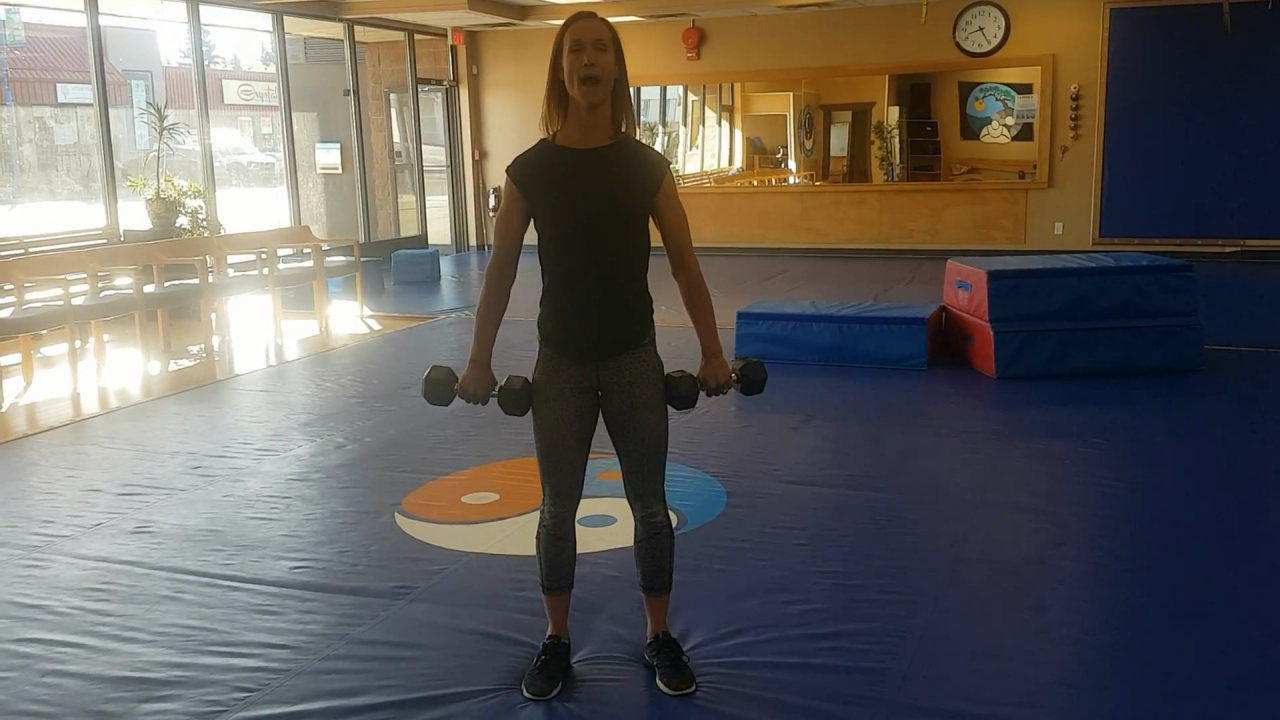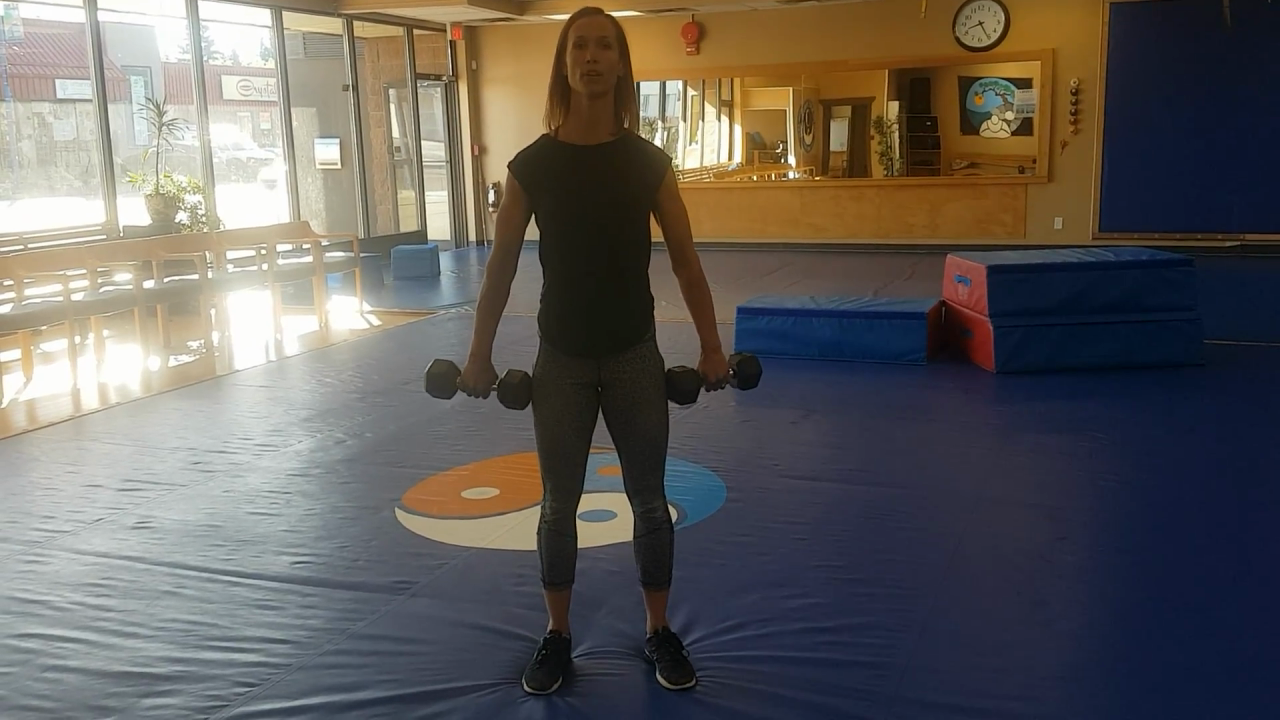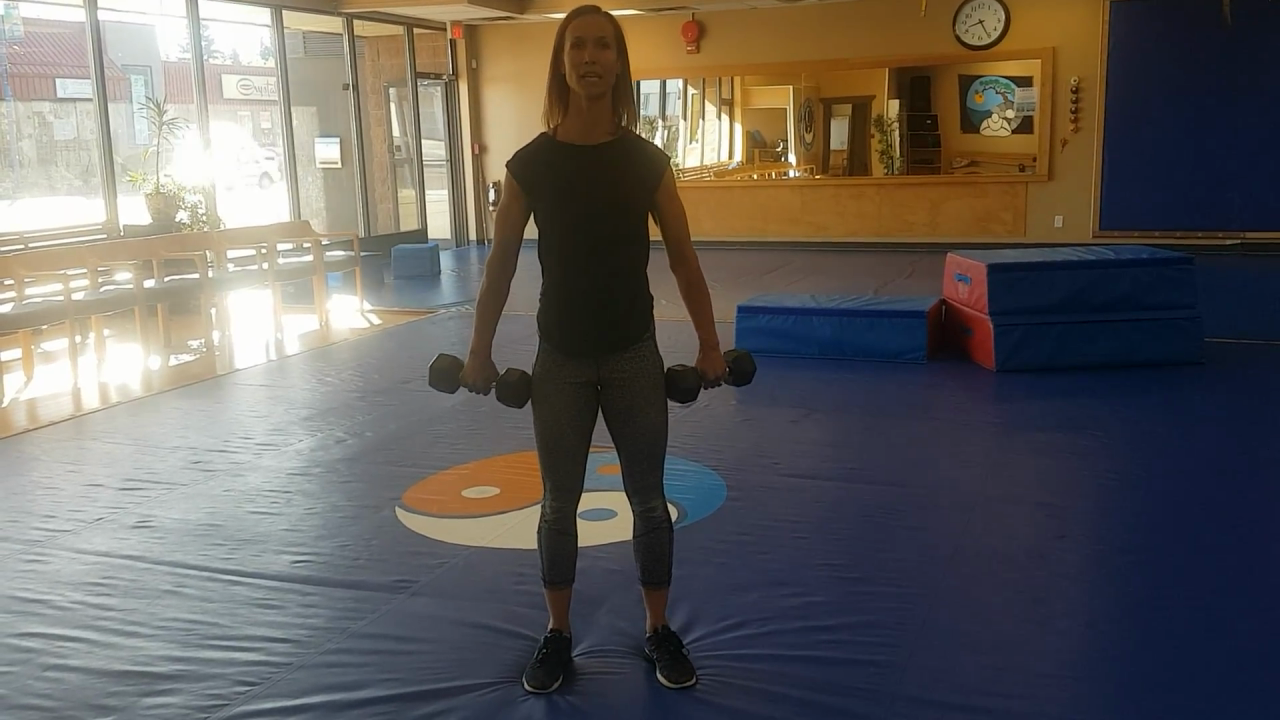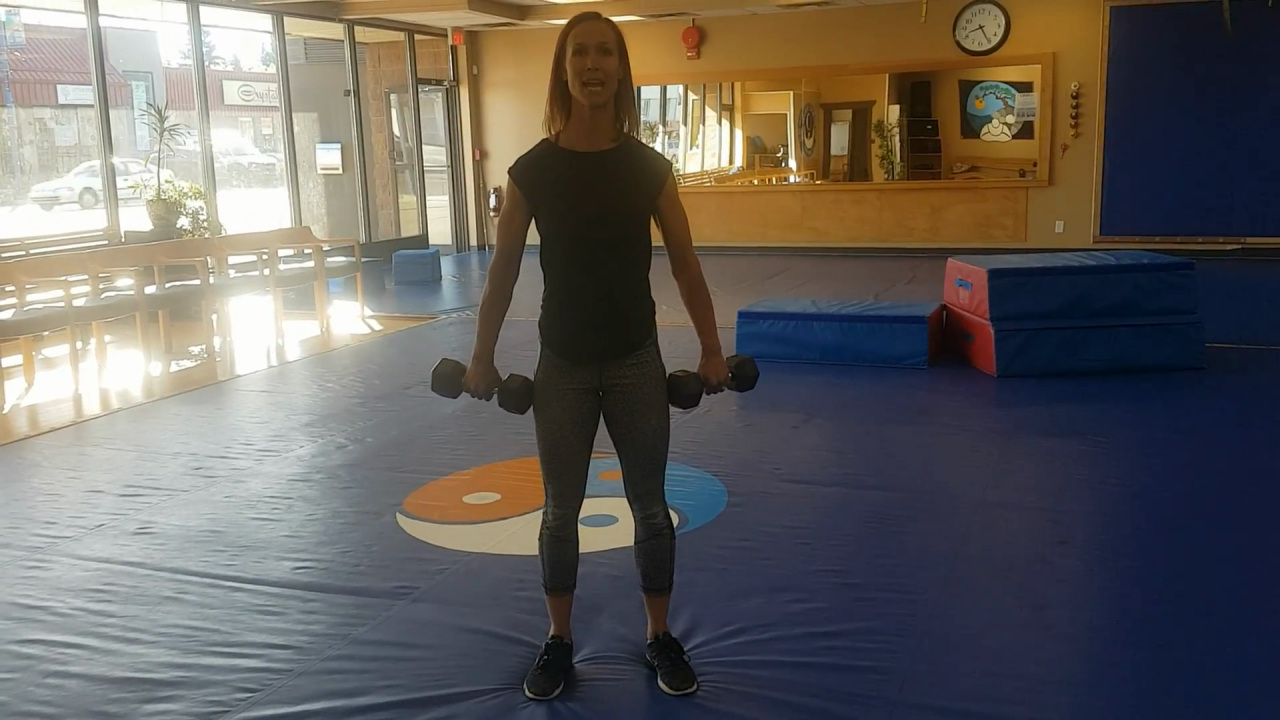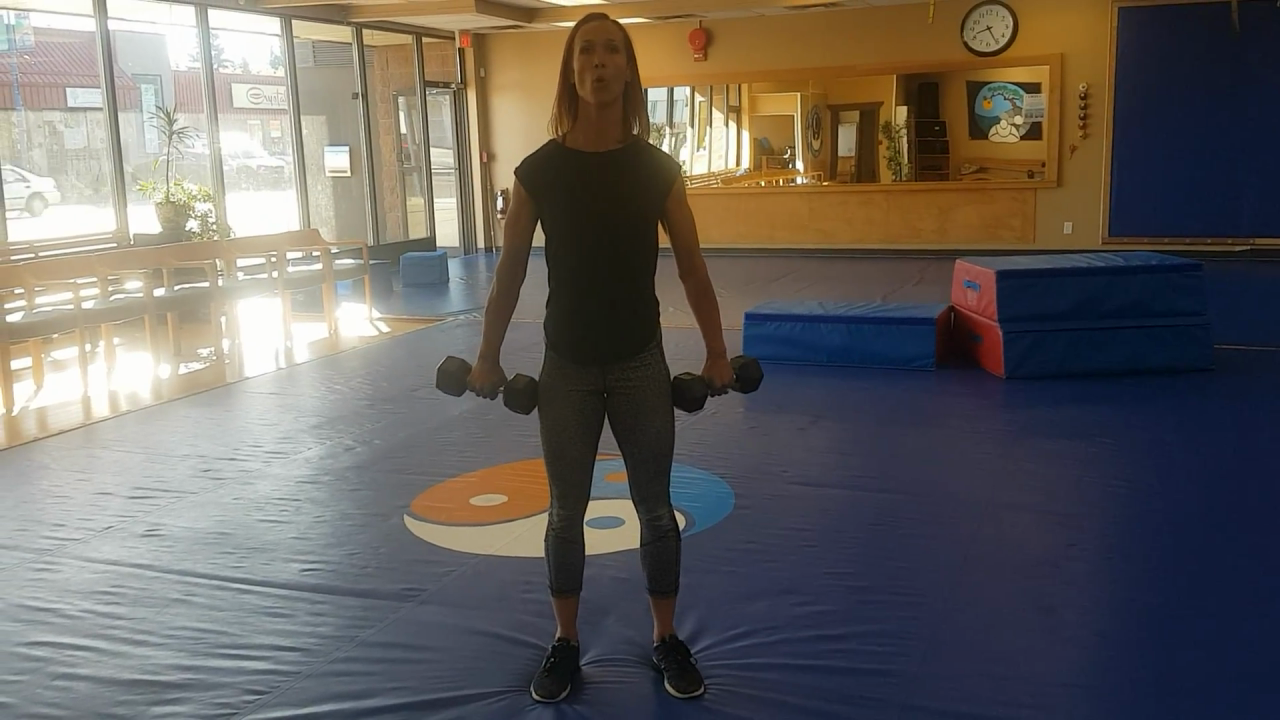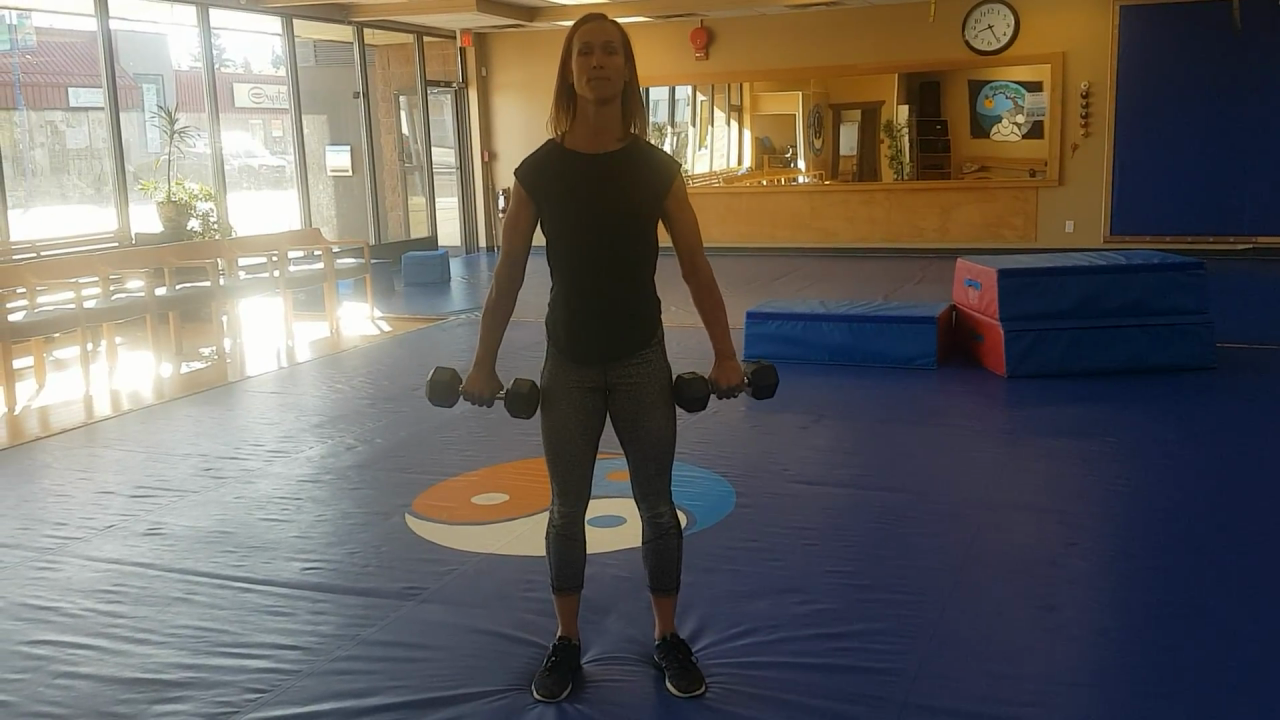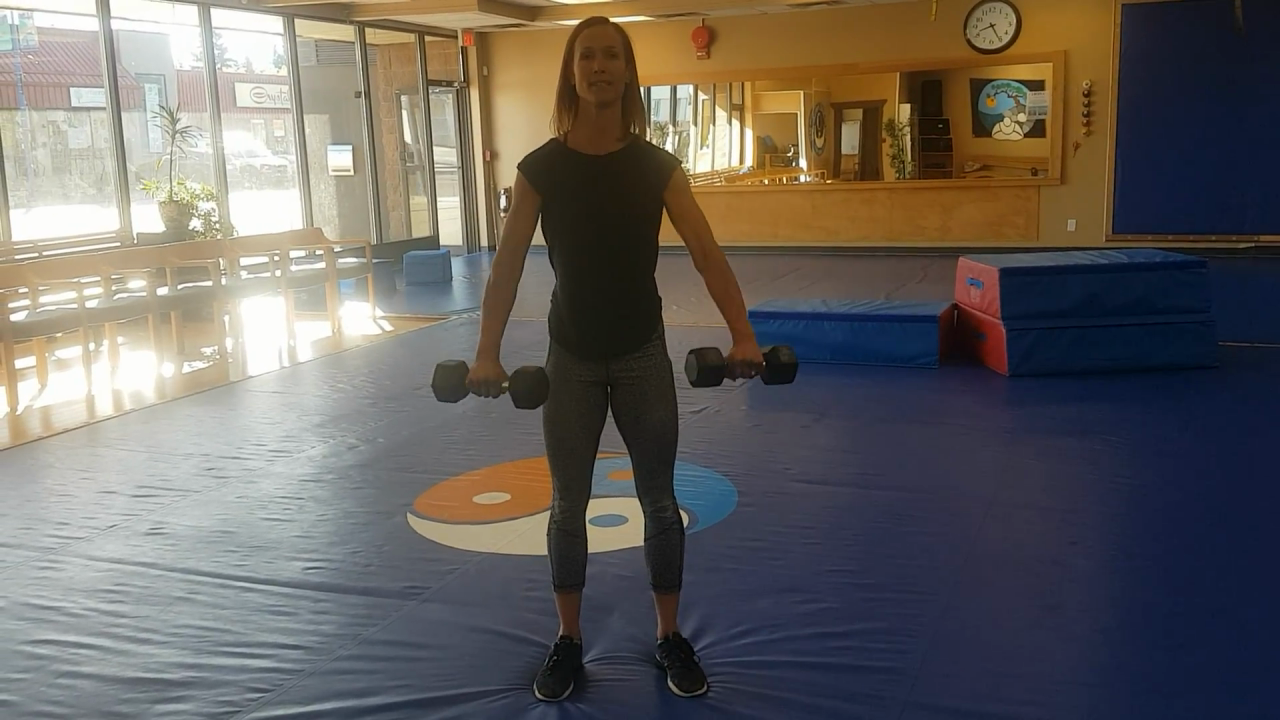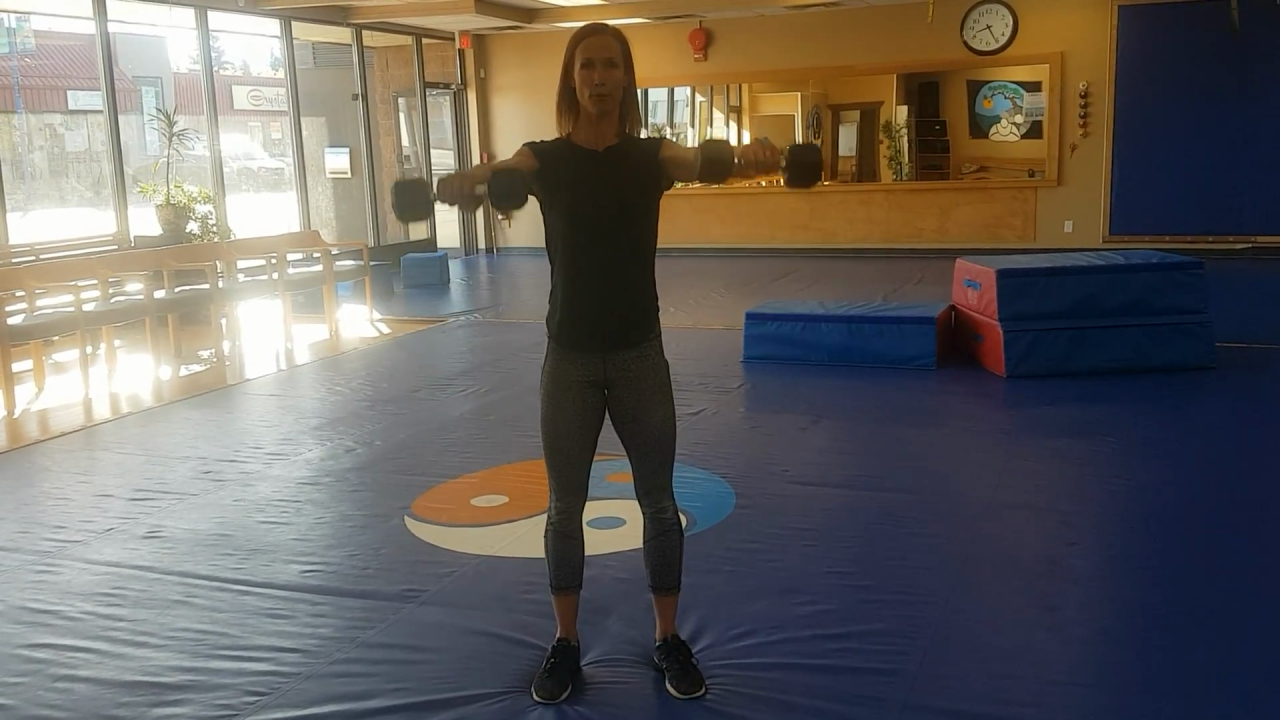
dt=0.4s
person 1, frame 1
left shoulder: (646, 166)
right shoulder: (530, 169)
left elbow: (684, 262)
right elbow: (500, 269)
left wrist: (712, 351)
right wrist: (479, 360)
left hip: (634, 360)
right hip: (560, 363)
left knee: (649, 504)
right knee: (558, 507)
left ankle: (660, 638)
right ankle: (556, 641)
person 1, frame 2
left shoulder: (648, 162)
right shoulder: (532, 164)
left elbow: (684, 258)
right elbow: (501, 263)
left wrist: (711, 346)
right wrist: (479, 354)
left hip: (634, 357)
right hip: (561, 360)
left knee: (649, 501)
right knee: (558, 504)
left ankle: (659, 633)
right ankle: (556, 636)
person 1, frame 3
left shoulder: (646, 161)
right shoulder: (530, 163)
left elbow: (683, 257)
right elbow: (500, 263)
left wrist: (709, 344)
right wrist: (480, 352)
left hip: (634, 356)
right hip: (560, 360)
left knee: (648, 500)
right knee: (559, 503)
left ankle: (659, 631)
right ankle: (557, 635)
person 1, frame 4
left shoulder: (648, 166)
right shoulder: (532, 169)
left elbow: (685, 263)
right elbow: (502, 269)
left wrist: (711, 349)
right wrist: (482, 356)
left hip: (636, 362)
right hip: (562, 366)
left knee: (650, 505)
right knee: (560, 509)
left ankle: (660, 637)
right ankle: (558, 640)
person 1, frame 5
left shoulder: (657, 169)
right shoulder: (539, 170)
left elbow: (692, 266)
right elbow: (510, 269)
left wrist: (717, 352)
right wrist: (488, 356)
left hip: (640, 363)
right hip: (567, 366)
left knee: (655, 508)
right knee: (566, 511)
left ankle: (667, 640)
right ankle: (565, 644)
person 1, frame 6
left shoulder: (657, 168)
right shoulder: (538, 170)
left elbow: (696, 266)
right elbow: (508, 272)
left wrist: (726, 355)
right wrist: (483, 363)
left hip: (641, 361)
right hip: (569, 364)
left knee: (657, 505)
right knee: (567, 509)
left ankle: (668, 638)
right ankle: (566, 642)
person 1, frame 7
left shoulder: (657, 166)
right shoulder: (540, 167)
left elbow: (705, 249)
right elbow: (508, 260)
left wrist: (743, 334)
right wrist: (486, 352)
left hip: (642, 356)
right hip: (570, 359)
left knee: (659, 501)
right knee: (567, 504)
left ankle: (669, 637)
right ankle: (567, 641)
person 1, frame 8
left shoulder: (652, 156)
right shoulder: (544, 158)
left elbow: (701, 163)
right elbow: (496, 177)
left wrist: (747, 158)
right wrist: (466, 182)
left hip: (639, 353)
right hip: (569, 356)
left knee: (658, 499)
right knee: (565, 505)
left ankle: (668, 639)
right ankle: (565, 643)
